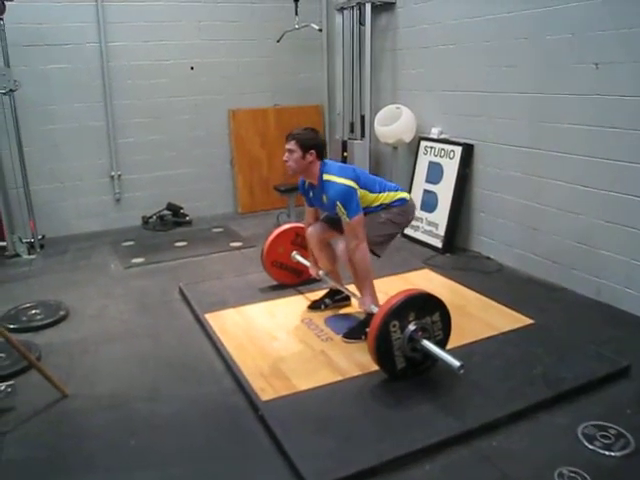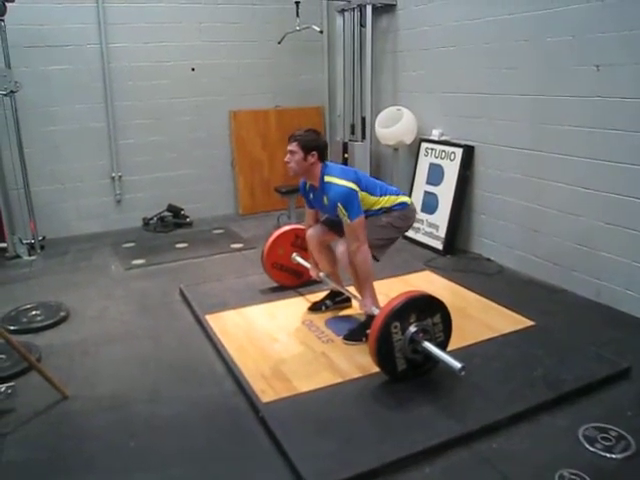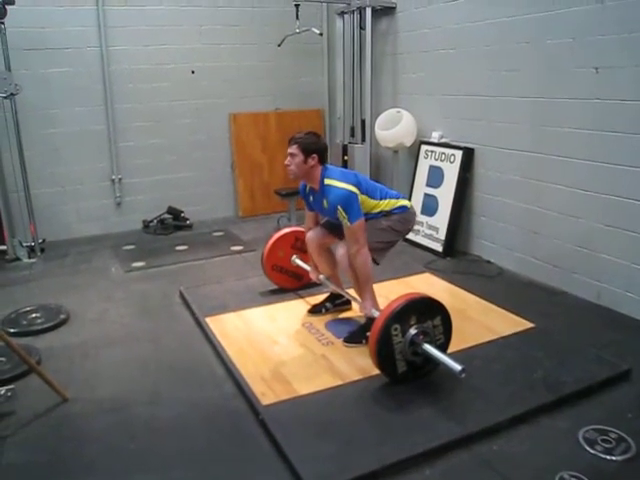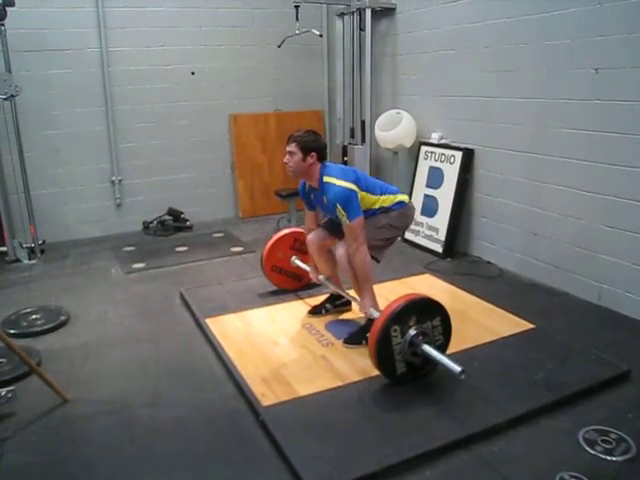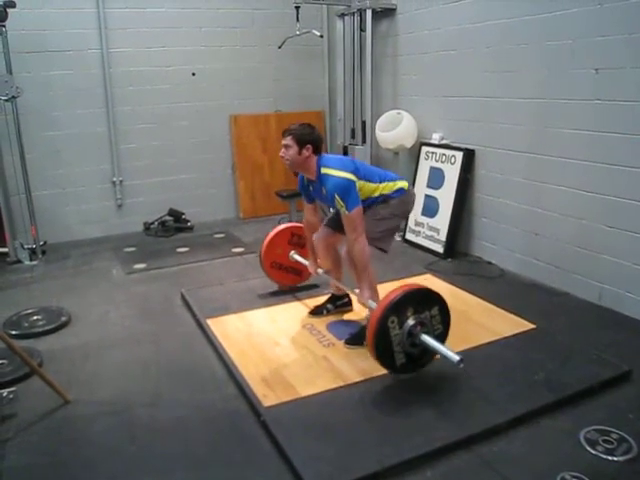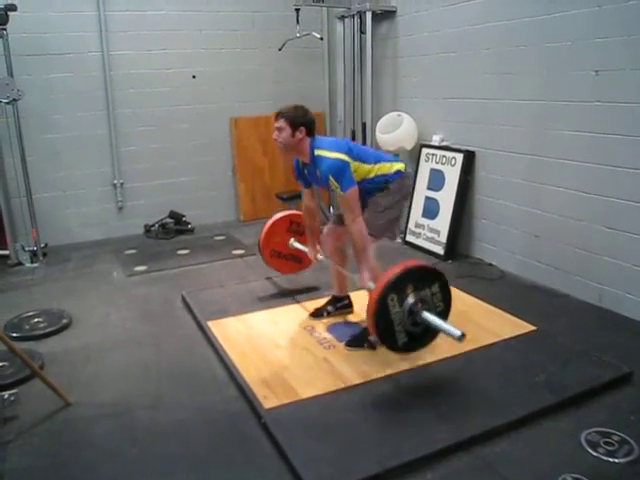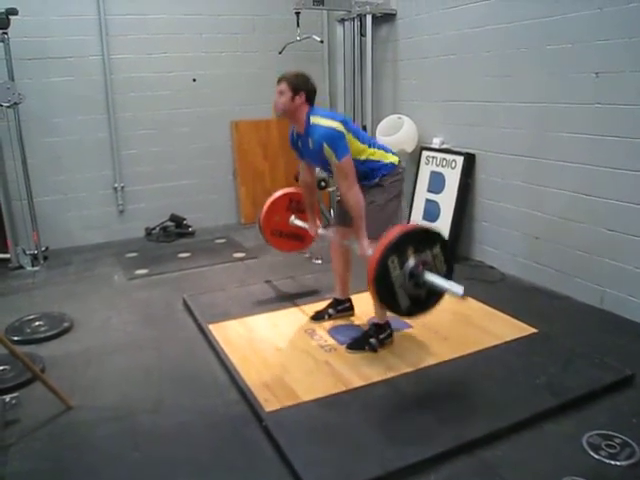
dt=0.2s
person 1, frame 1
left shoulder: (338, 187)
right shoulder: (306, 181)
left elbow: (357, 243)
right elbow: (310, 223)
left wrist: (367, 296)
right wrist: (313, 263)
left hip: (395, 207)
right hip: (365, 206)
left knee: (345, 249)
right knee: (314, 234)
left ankle: (374, 315)
right ankle: (338, 293)
person 1, frame 2
left shoulder: (339, 189)
right shoulder: (307, 183)
left elbow: (358, 246)
right elbow: (311, 224)
left wrist: (367, 297)
right wrist: (313, 264)
left hip: (396, 210)
right hip: (364, 210)
left knee: (345, 252)
right knee: (314, 237)
left ankle: (375, 317)
right ankle: (339, 294)
person 1, frame 3
left shoulder: (339, 193)
right shoulder: (307, 186)
left elbow: (358, 249)
right elbow: (310, 227)
left wrist: (367, 300)
right wrist: (313, 267)
left hip: (396, 214)
right hip: (364, 213)
left knee: (344, 255)
right knee: (313, 239)
left ankle: (375, 319)
right ankle: (339, 297)
person 1, frame 4
left shoulder: (338, 190)
right shoulder: (306, 185)
left elbow: (358, 247)
right elbow: (311, 227)
left wrist: (367, 298)
right wrist: (313, 266)
left hip: (394, 210)
right hip: (365, 209)
left knee: (345, 255)
right knee: (316, 241)
left ankle: (375, 321)
right ankle: (339, 298)
person 1, frame 5
left shoulder: (336, 181)
right shoulder: (305, 177)
left elbow: (357, 237)
right elbow: (311, 219)
left wrist: (365, 289)
right wrist: (312, 258)
left hip: (393, 198)
right hip: (365, 199)
left knee: (354, 252)
right knee: (323, 240)
right ankle: (339, 298)
person 1, frame 6
left shoulder: (331, 162)
right shoulder: (301, 162)
left elbow: (354, 218)
right elbow: (309, 205)
left wrist: (364, 270)
right wrist: (312, 243)
left hip: (391, 183)
right hip: (365, 187)
left knee: (364, 251)
right knee: (331, 237)
right ankle: (340, 300)
person 1, frame 7
left shoulder: (326, 131)
right shoulder: (297, 134)
left elbow: (350, 186)
right elbow: (307, 179)
left wrist: (363, 238)
right wrist: (311, 218)
left hip: (384, 176)
right hip: (356, 181)
left knee: (367, 250)
right knee: (338, 237)
left ankle: (381, 326)
right ankle: (342, 302)
